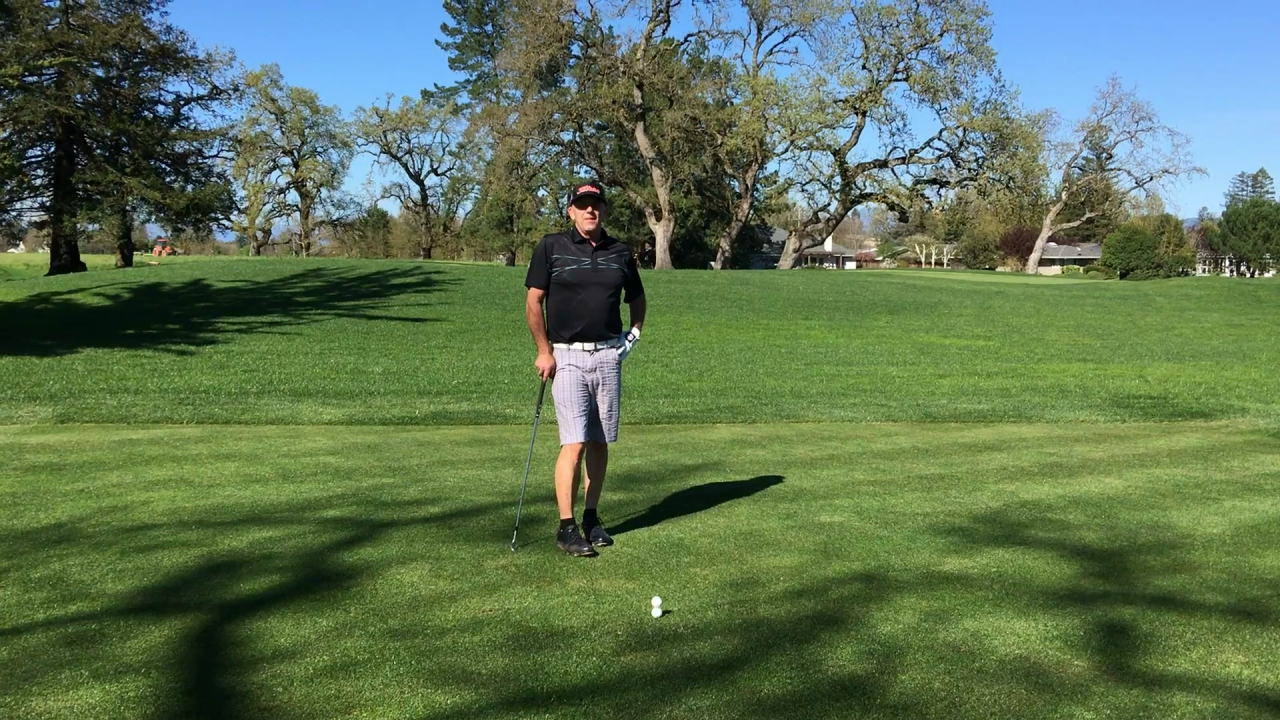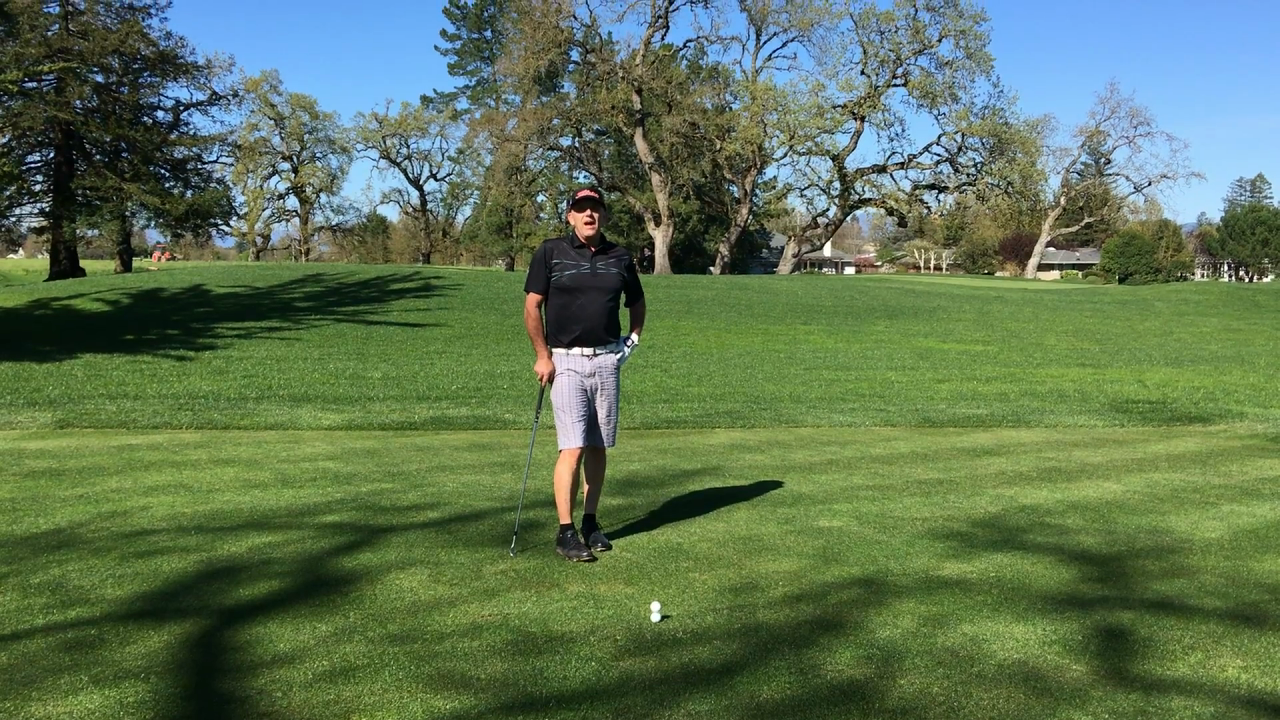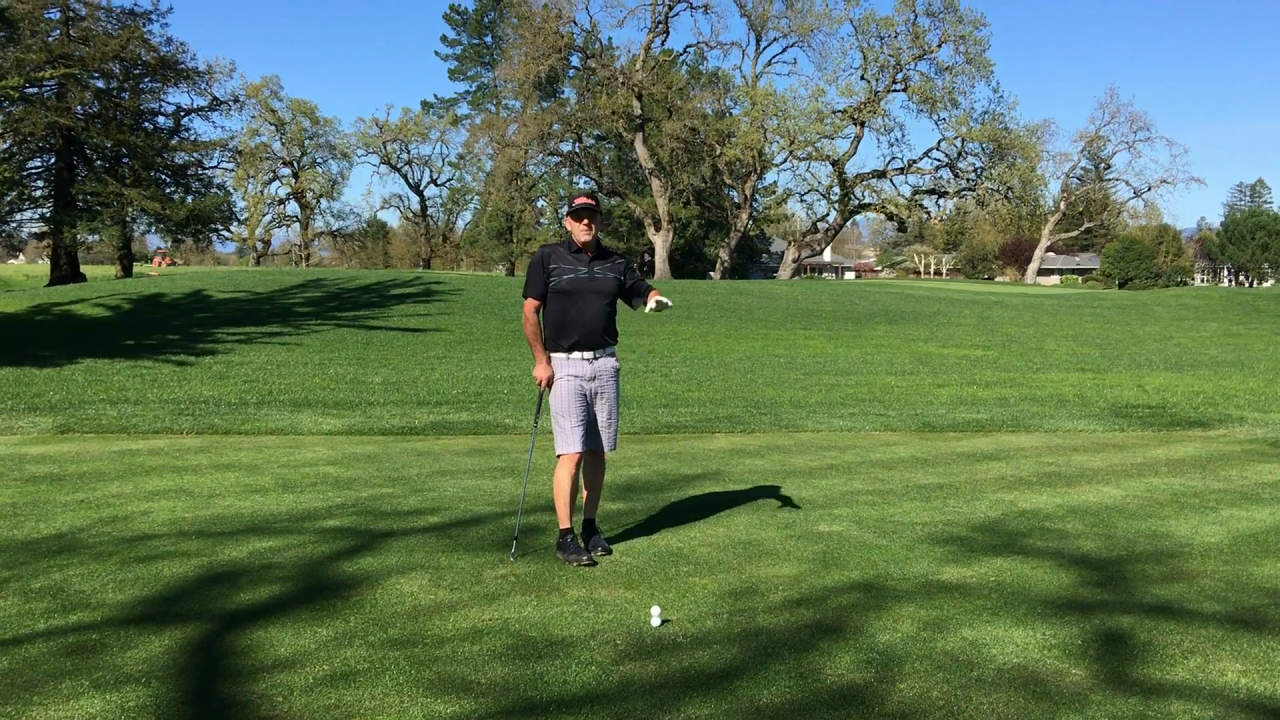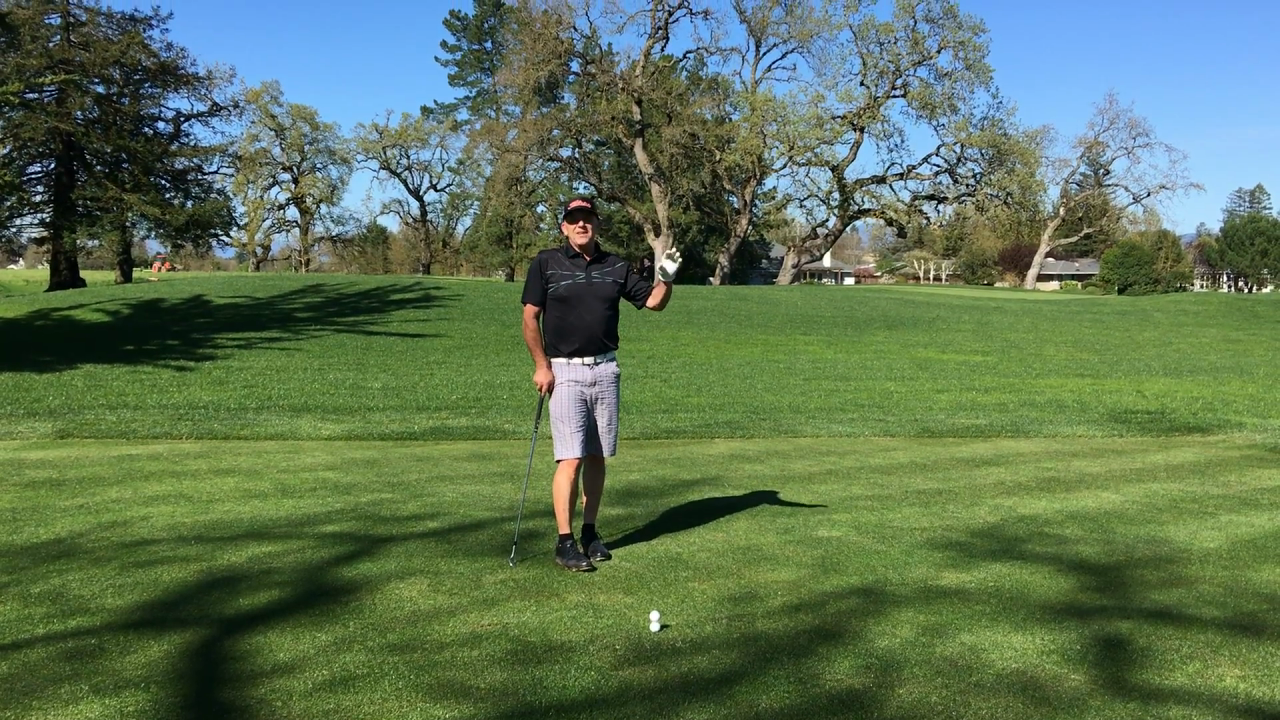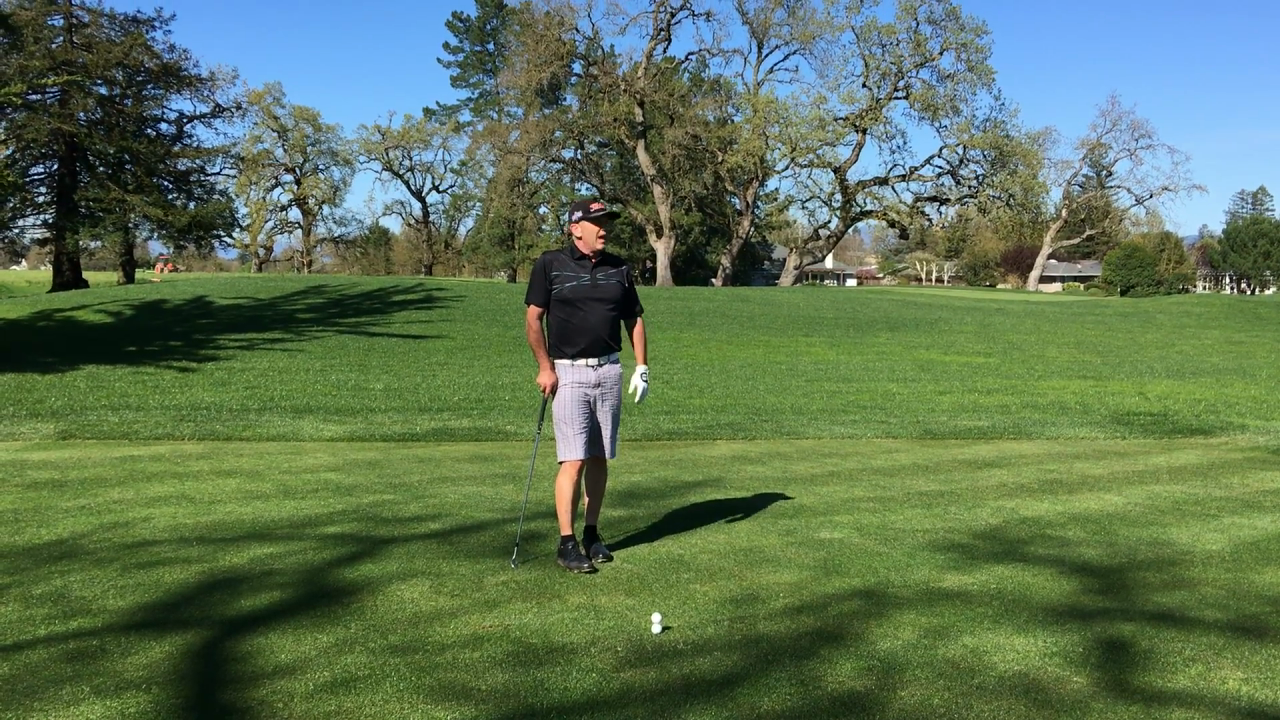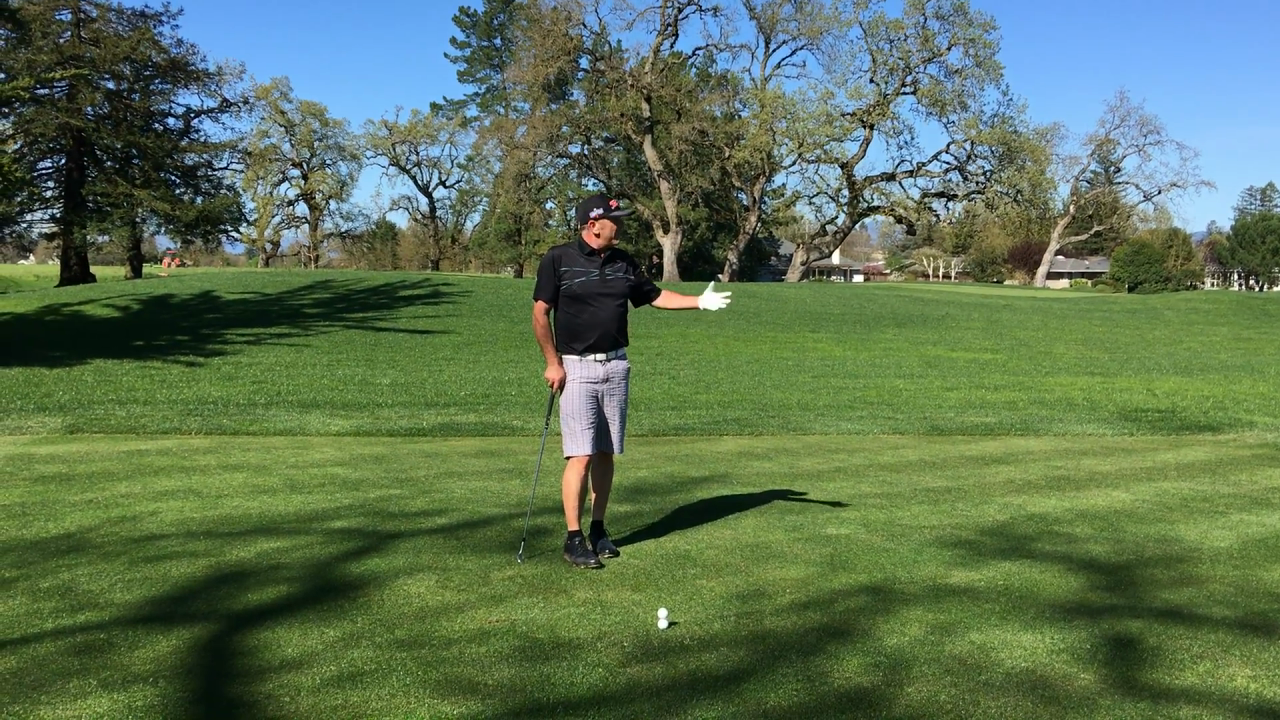
dt=0.5s
person 1, frame 1
left shoulder: (621, 252)
right shoulder: (551, 247)
left elbow: (637, 298)
right elbow: (534, 301)
left wrist: (633, 333)
right wrist: (543, 351)
left hip: (608, 356)
right hip: (567, 356)
left knee: (600, 441)
right knee: (574, 442)
left ankle: (591, 517)
right ankle: (566, 526)
person 1, frame 2
left shoulder: (620, 257)
right shoulder: (551, 251)
left elbow: (638, 303)
right elbow: (532, 305)
left wrist: (632, 340)
right wrist: (542, 355)
left hip: (607, 360)
right hip: (566, 361)
left knee: (598, 446)
right knee: (573, 447)
left ankle: (590, 522)
right ankle: (565, 531)
person 1, frame 3
left shoulder: (616, 262)
right shoulder: (548, 257)
left elbow: (645, 296)
right elbow: (530, 311)
left wrist: (656, 301)
right wrist: (541, 360)
left hip: (605, 364)
right hip: (566, 366)
left knee: (598, 451)
right knee: (571, 452)
left ankle: (591, 526)
right ankle: (565, 536)
person 1, frame 4
left shoulder: (617, 267)
right shoulder: (546, 263)
left elbow: (651, 301)
right elbow: (530, 317)
left wrist: (666, 278)
right wrist: (542, 365)
left hip: (606, 369)
right hip: (565, 371)
left knee: (598, 456)
right knee: (571, 458)
left ankle: (589, 532)
right ankle: (564, 541)
person 1, frame 5
left shoulder: (619, 268)
right shoulder: (550, 263)
left elbow: (634, 319)
right elbow: (533, 318)
left wrist: (641, 367)
right wrist: (545, 367)
left hip: (609, 371)
right hip: (568, 372)
left knee: (599, 458)
right knee: (573, 460)
left ankle: (591, 534)
right ankle: (566, 542)
person 1, frame 6
left shoulder: (624, 263)
right shoulder: (558, 259)
left elbow: (657, 296)
right elbow: (540, 313)
left wrist: (699, 300)
right wrist: (553, 363)
left hip: (616, 366)
right hip: (577, 368)
left knee: (606, 454)
right knee: (580, 455)
left ankle: (598, 528)
right ankle: (573, 538)
